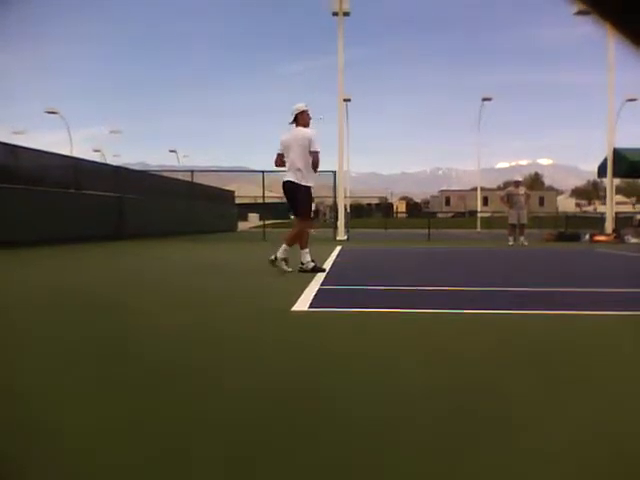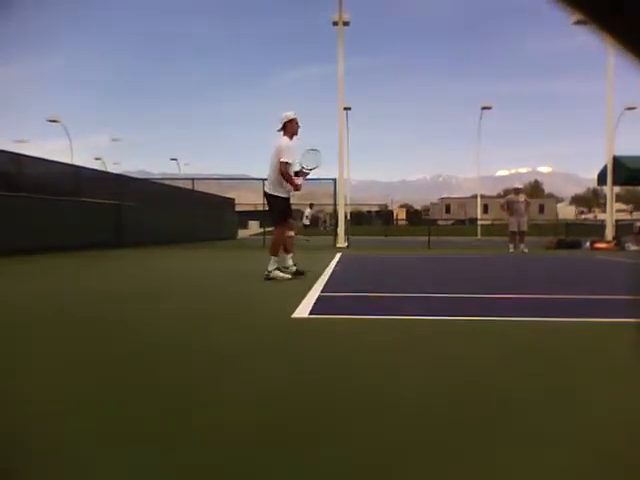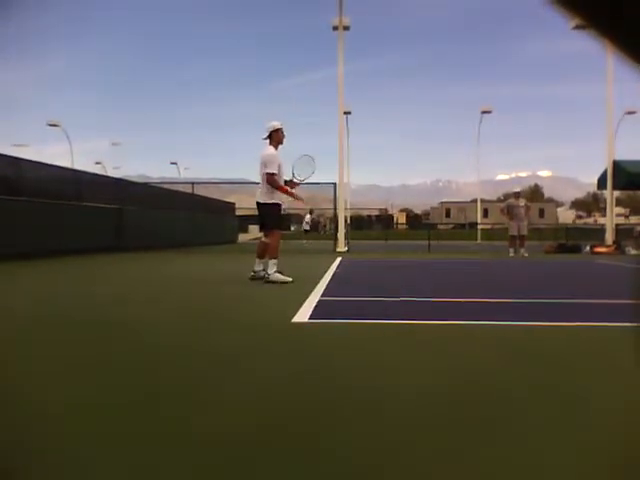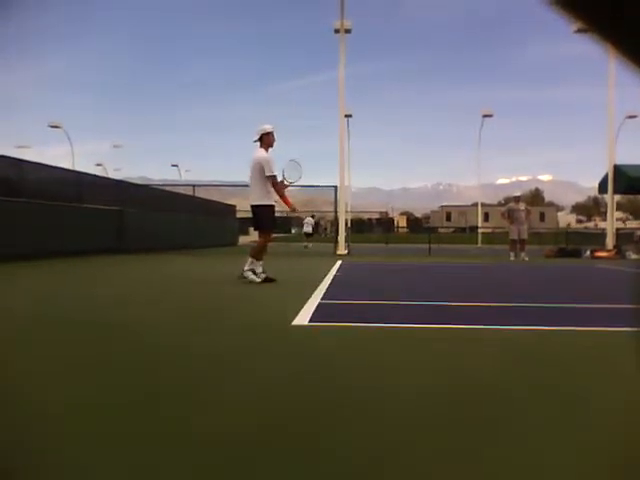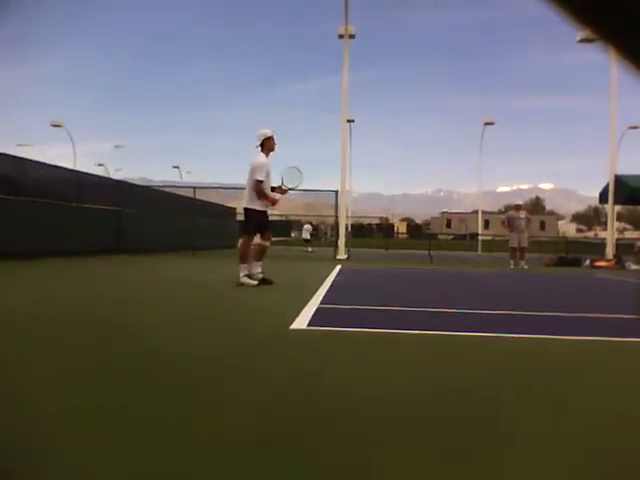
dt=0.4s
person 1, frame 1
left shoulder: (285, 137)
right shoulder: (309, 134)
left elbow: (278, 163)
right elbow: (315, 162)
right wrist: (313, 170)
left hip: (289, 182)
right hip: (301, 184)
left knee: (302, 223)
right knee: (303, 224)
left ankle: (306, 262)
right ankle: (280, 255)
person 1, frame 2
left shoulder: (281, 143)
right shoulder: (286, 144)
right elbow: (283, 170)
left wrist: (296, 174)
right wrist: (294, 184)
left hip: (280, 193)
right hip: (277, 193)
left knee: (289, 227)
right knee: (281, 230)
left ankle: (288, 265)
right ankle: (272, 269)
person 1, frame 3
left shoulder: (270, 153)
right shoulder: (271, 154)
right elbow: (270, 180)
left wrist: (286, 182)
right wrist: (289, 192)
left hip: (267, 200)
right hip: (270, 201)
left knee: (267, 236)
right knee: (275, 235)
left ankle: (258, 270)
right ankle: (272, 272)
person 1, frame 4
left shoulder: (258, 155)
right shoulder: (265, 157)
right elbow: (274, 184)
left wrist: (279, 184)
right wrist: (288, 203)
left hip: (258, 202)
right hip: (264, 203)
left knee: (263, 237)
right knee: (266, 237)
left ankle: (257, 271)
right ankle: (248, 268)
person 1, frame 5
left shoulder: (262, 160)
right shoulder: (262, 162)
right elbow: (257, 187)
left wrist: (275, 189)
right wrist: (271, 199)
left hip: (260, 207)
right hip: (254, 206)
left knee: (266, 238)
right knee: (248, 239)
left ankle: (256, 272)
right ankle: (243, 275)
